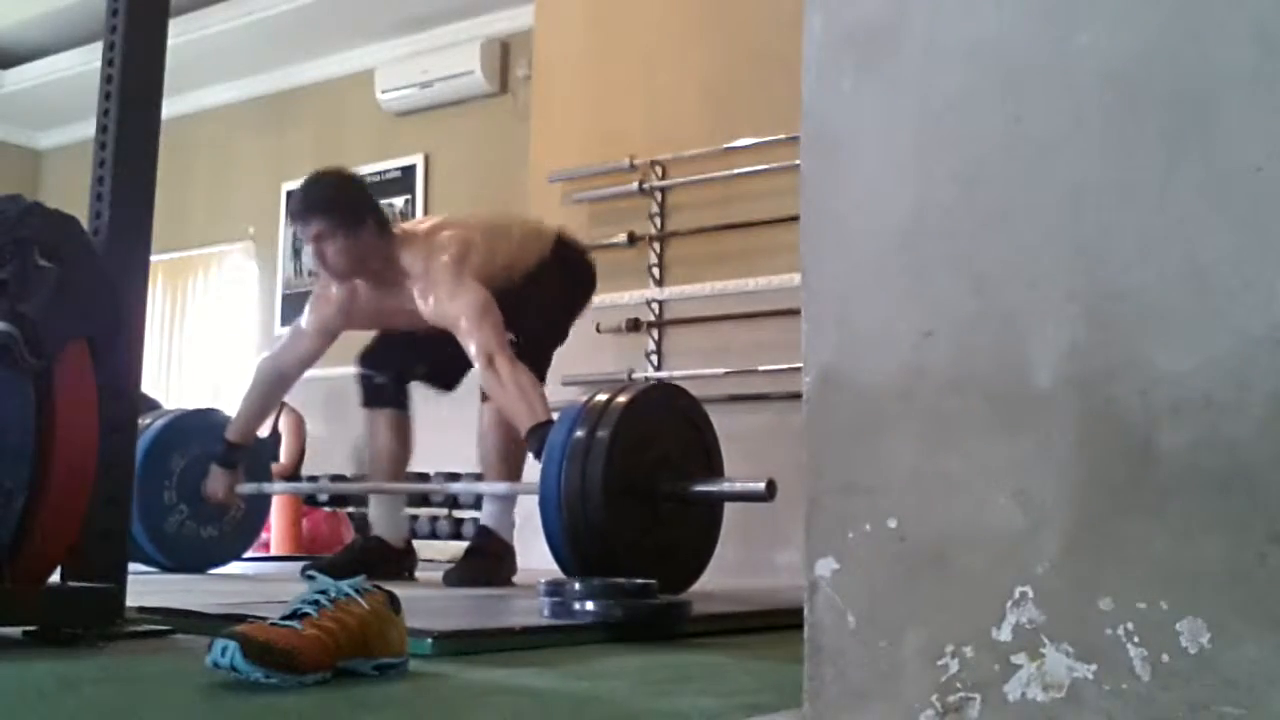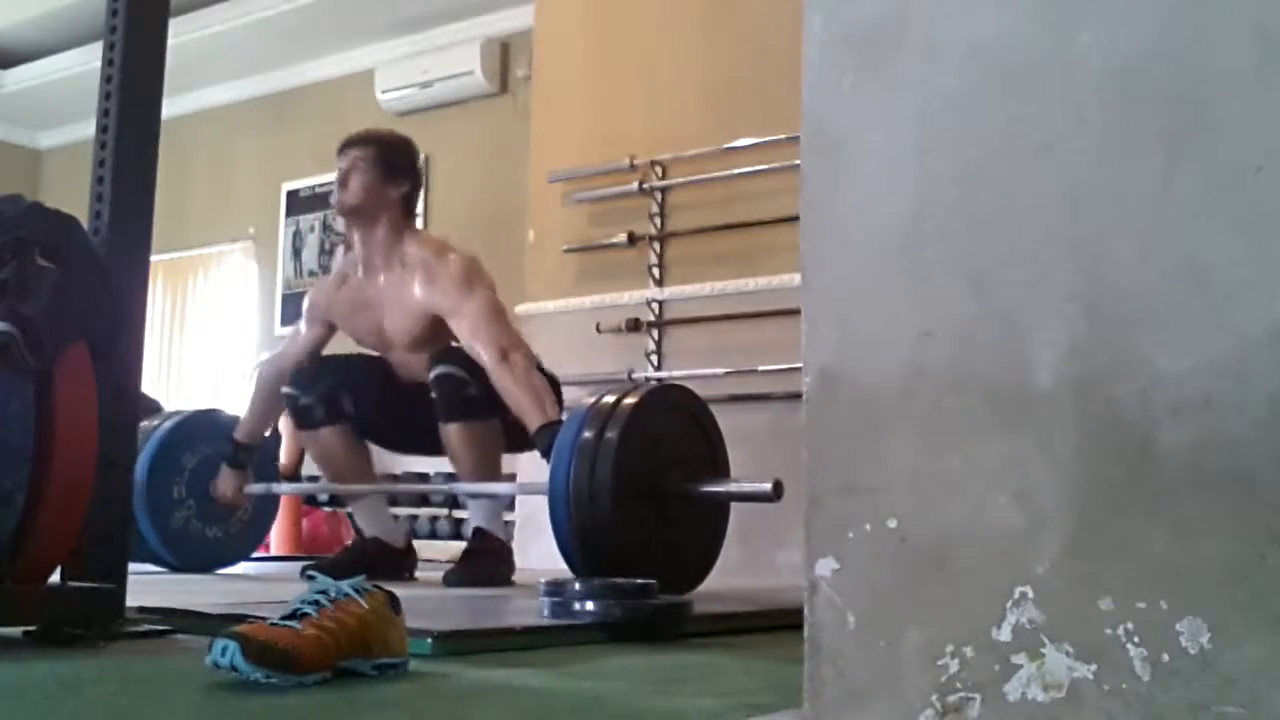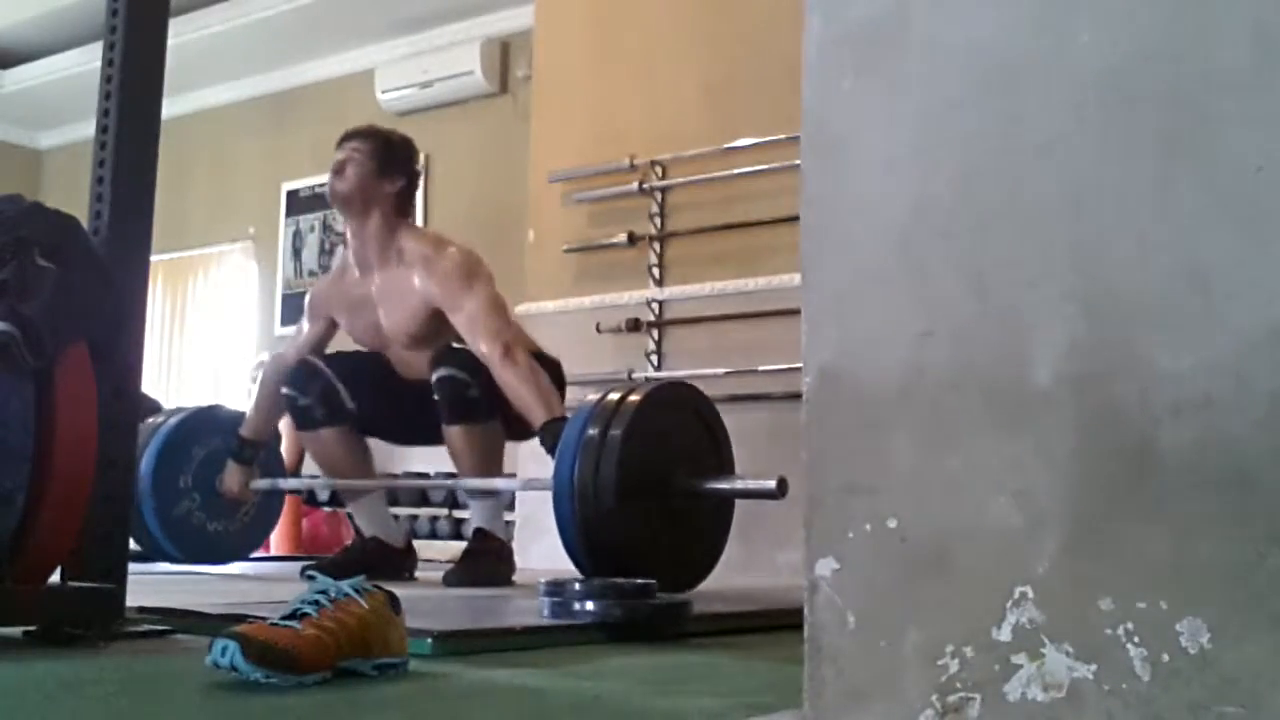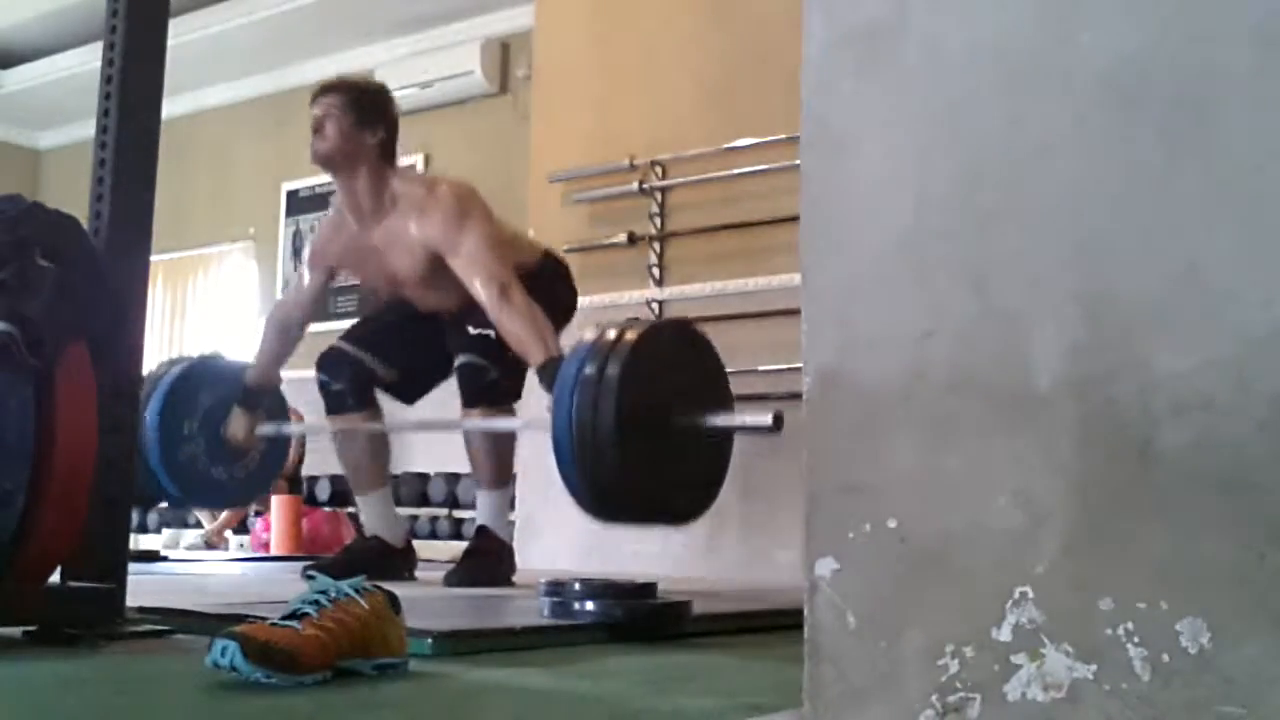
dt=0.3s
person 1, frame 1
left shoulder: (441, 274)
right shoulder: (339, 297)
left elbow: (496, 363)
right elbow: (279, 368)
left wrist: (546, 444)
right wrist: (228, 458)
left hip: (546, 272)
right hip: (494, 280)
left knee: (496, 359)
right knee: (382, 369)
left ankle: (495, 538)
right ankle: (387, 540)
person 1, frame 2
left shoulder: (438, 271)
right shoulder: (336, 287)
left elbow: (501, 358)
right elbow: (278, 368)
left wrist: (559, 449)
right wrist: (236, 460)
left hip: (504, 407)
right hip: (427, 407)
left knee: (452, 371)
right knee: (304, 387)
left ankle: (489, 542)
right ankle: (385, 541)
person 1, frame 3
left shoulder: (437, 266)
right shoulder: (335, 286)
left elbow: (505, 353)
right elbow: (282, 365)
left wrist: (562, 442)
right wrist: (243, 455)
left hip: (502, 397)
right hip: (425, 394)
left knee: (456, 369)
right knee: (304, 385)
left ankle: (490, 542)
right ankle: (385, 540)
person 1, frame 4
left shoulder: (433, 208)
right shoulder: (333, 235)
left elbow: (500, 298)
right elbow: (288, 317)
left wrist: (558, 381)
right wrist: (250, 402)
left hip: (528, 285)
right hip: (441, 303)
left knee: (479, 366)
right knee: (339, 371)
left ankle: (492, 540)
right ankle: (385, 540)
